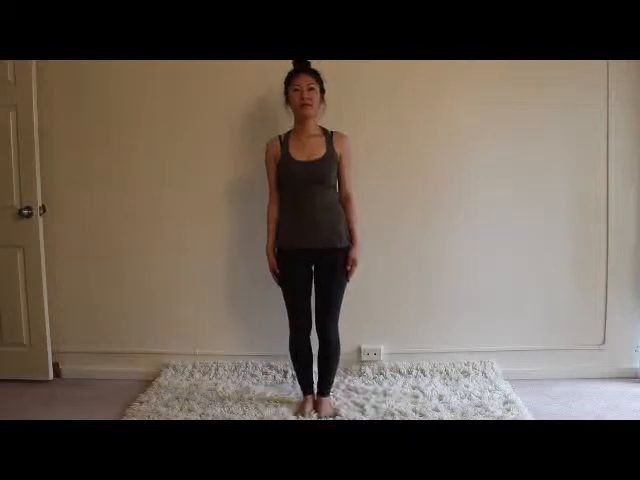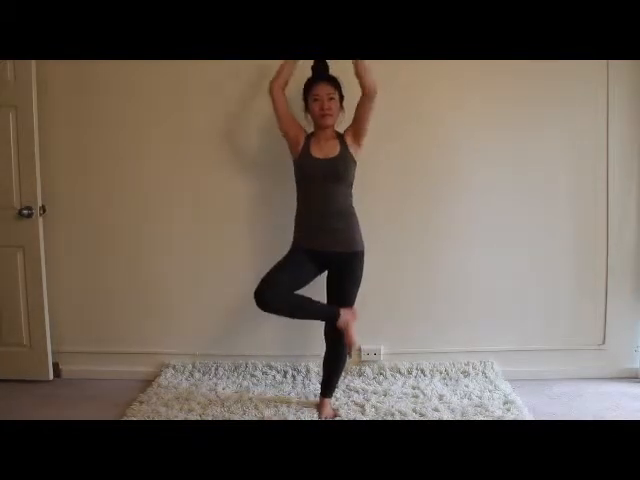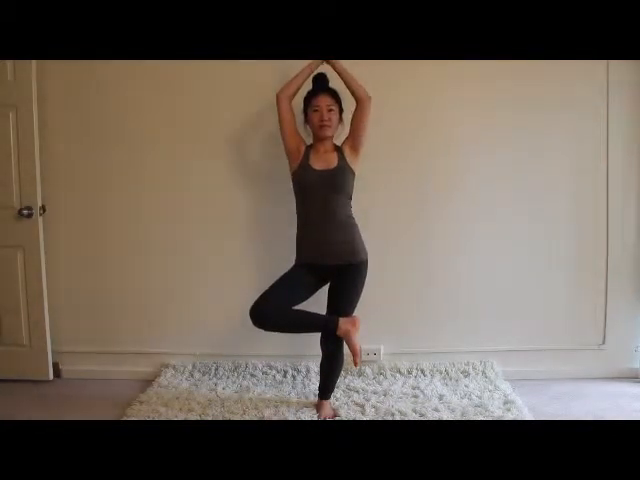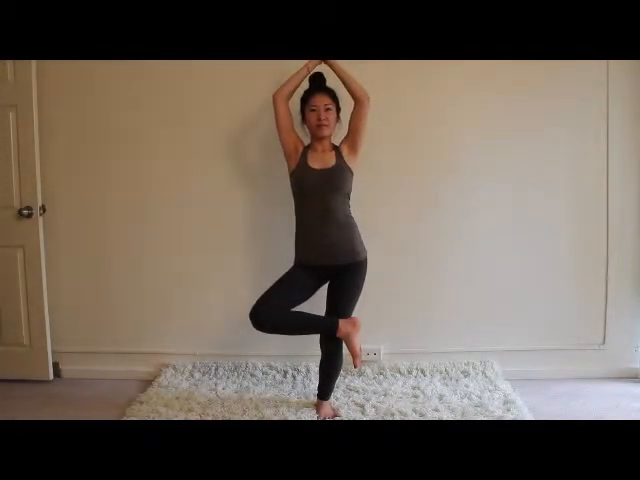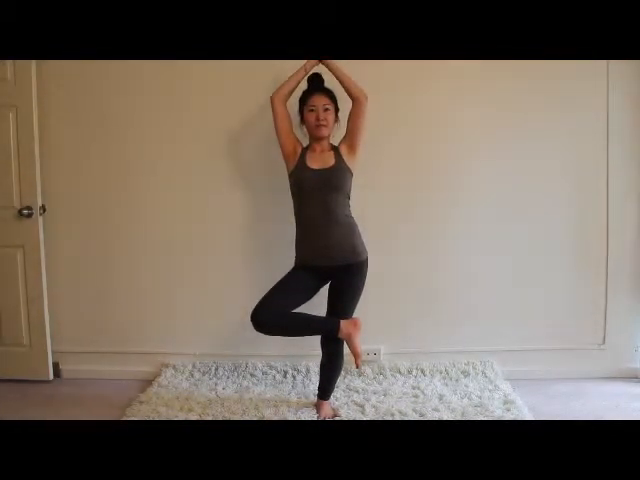
dt=1s
person 1, frame 1
left shoulder: (339, 142)
right shoulder: (276, 147)
left elbow: (346, 195)
right elbow: (275, 200)
left wrist: (355, 243)
right wrist: (270, 247)
left hip: (333, 245)
right hip: (292, 248)
left knee: (328, 326)
right knee: (299, 327)
left ankle: (324, 394)
right ankle: (306, 394)
person 1, frame 2
left shoulder: (351, 141)
right shoulder: (298, 141)
left elbow: (370, 92)
right elbow: (275, 89)
left wrist: (355, 61)
right wrist: (298, 59)
left hip: (347, 246)
right hip: (307, 246)
left knee: (334, 333)
right knee: (266, 295)
left ankle: (326, 398)
right ankle: (340, 314)
person 1, frame 3
left shoulder: (349, 153)
right shoulder: (298, 154)
left elbow: (365, 100)
right elbow: (282, 98)
left wrist: (334, 63)
right wrist: (314, 64)
left hip: (350, 258)
right hip: (309, 261)
left knee: (331, 339)
right knee: (262, 313)
left ankle: (324, 400)
right ankle: (341, 324)
person 1, frame 4
left shoulder: (347, 152)
right shoulder: (296, 153)
left elbow: (364, 99)
right elbow: (279, 98)
left wrist: (332, 63)
right wrist: (311, 65)
left hip: (349, 258)
right hip: (309, 262)
left knee: (330, 338)
right knee: (262, 315)
left ankle: (324, 399)
right ankle: (342, 326)
person 1, frame 5
left shoulder: (346, 153)
right shoulder: (294, 154)
left elbow: (361, 98)
right elbow: (277, 100)
left wrist: (328, 63)
right wrist: (308, 66)
left hip: (350, 258)
right hip: (309, 262)
left knee: (332, 338)
right knee: (263, 318)
left ankle: (324, 399)
right ankle: (343, 327)
